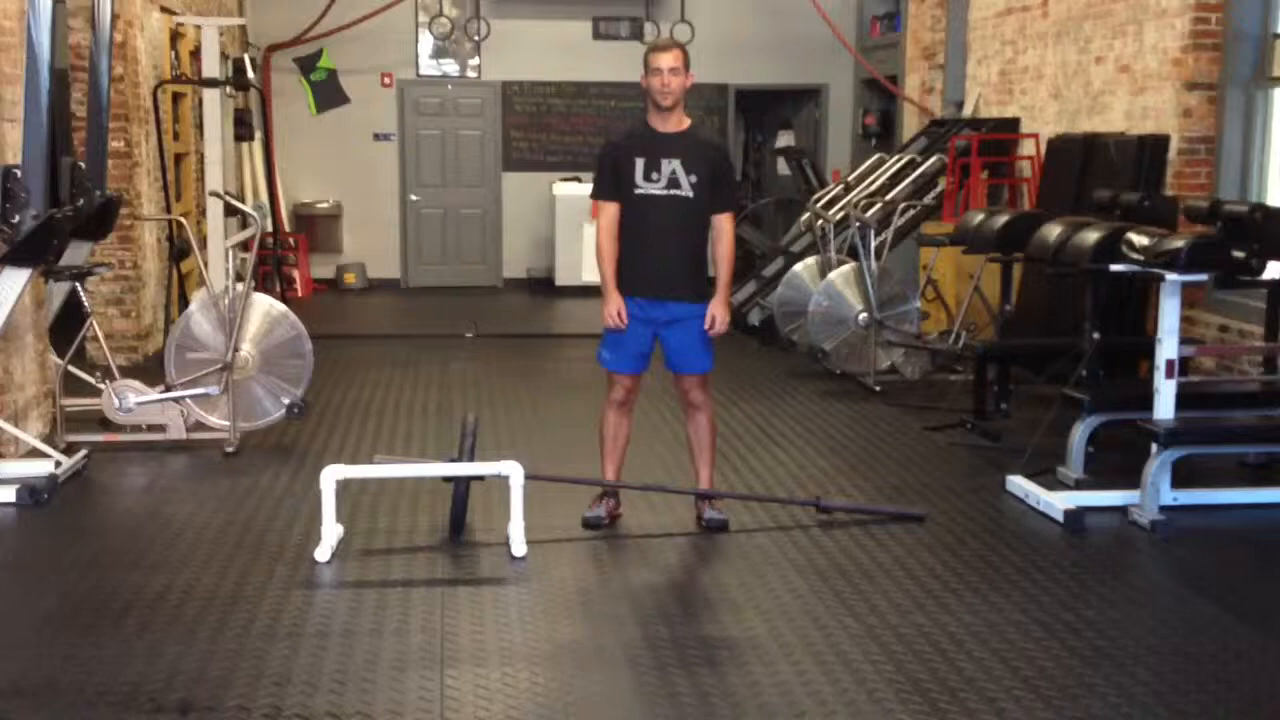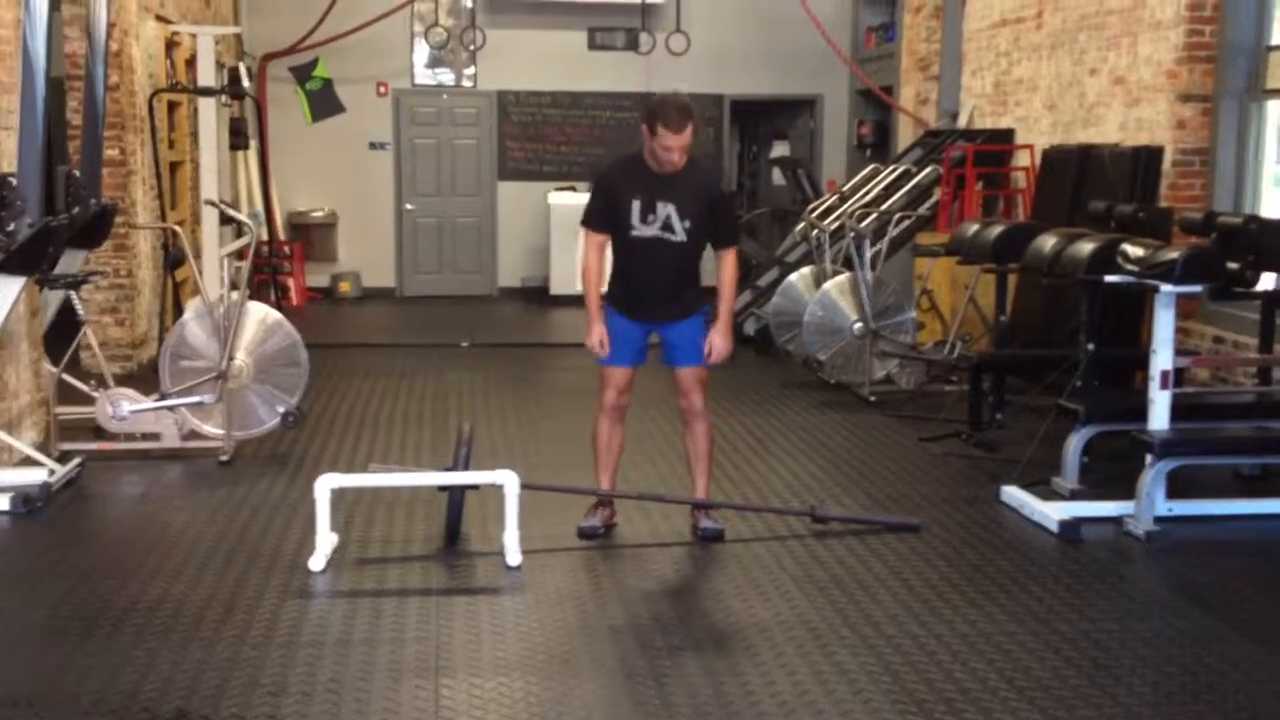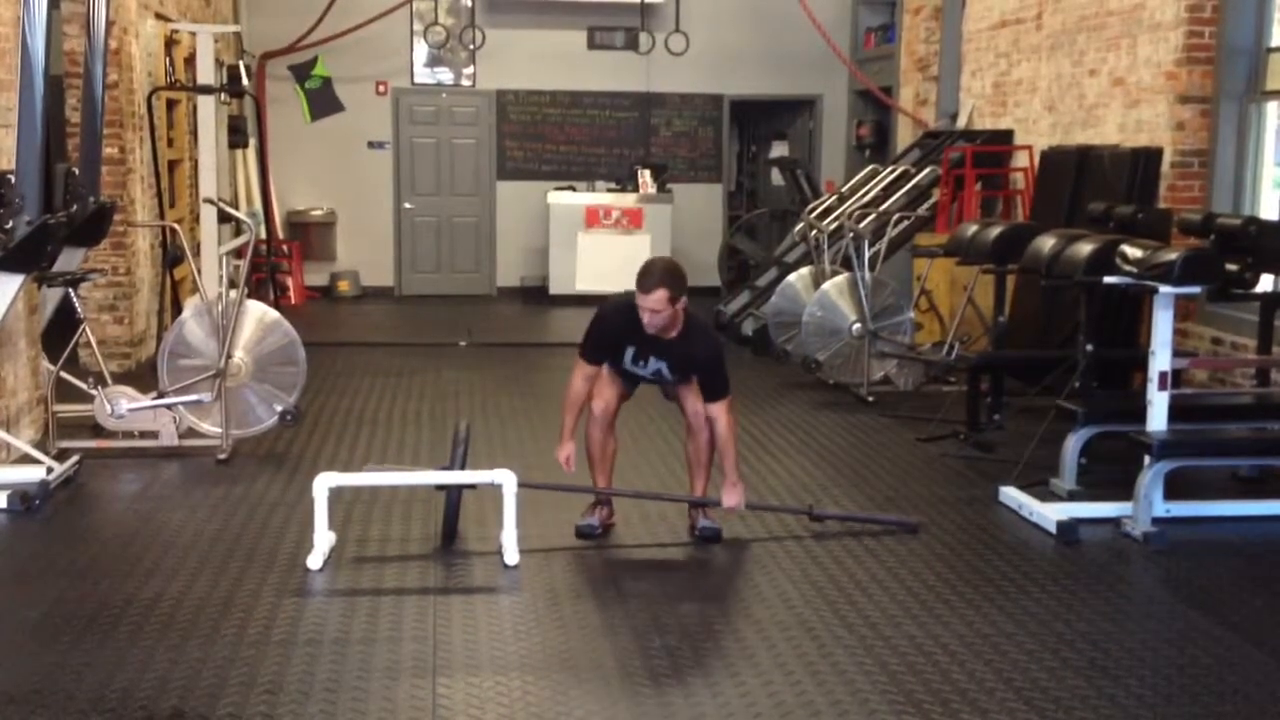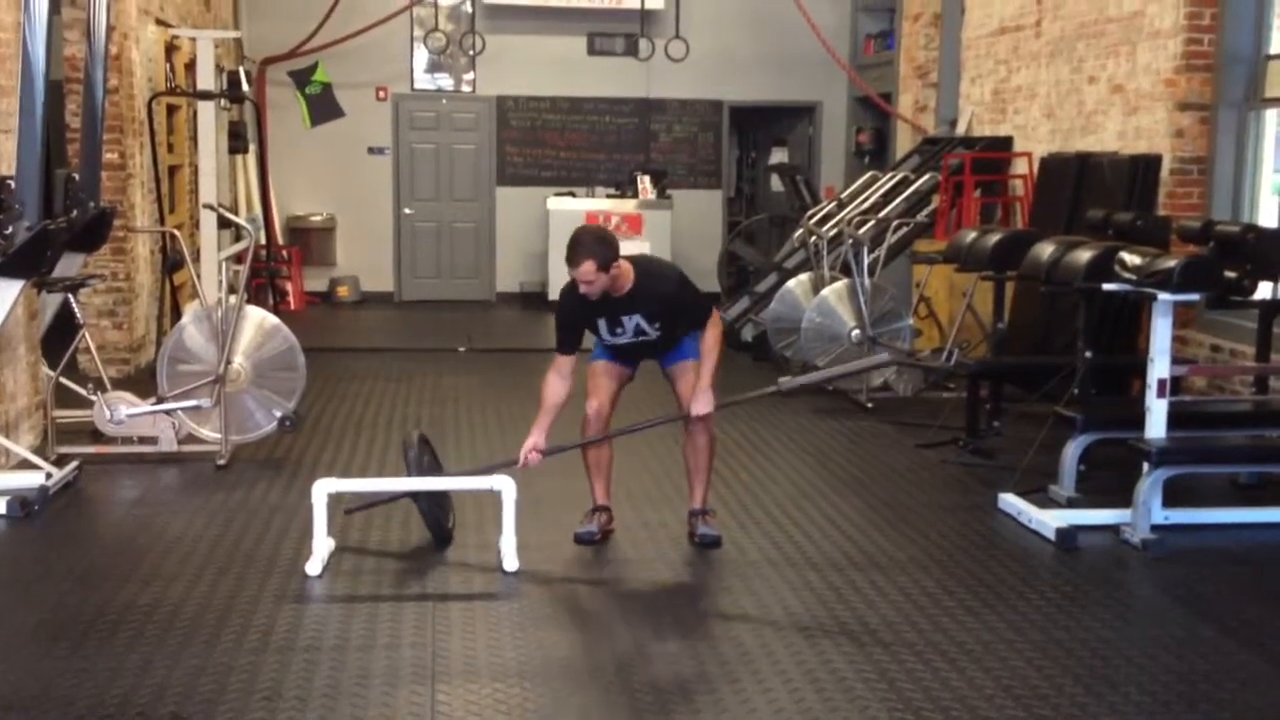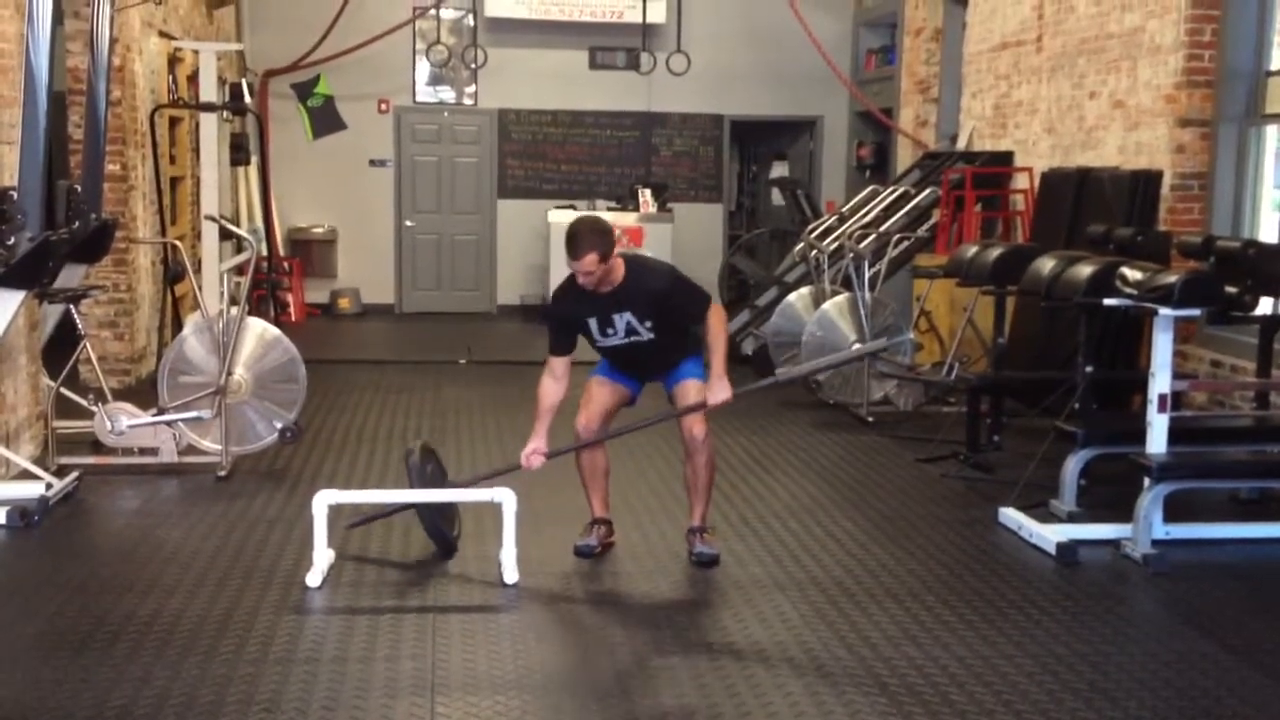
dt=1s
person 1, frame 1
left shoulder: (711, 153)
right shoulder: (619, 150)
left elbow: (723, 229)
right elbow: (607, 226)
left wrist: (722, 296)
right wrist: (611, 292)
left hip: (690, 301)
right hip: (632, 298)
left knee: (696, 395)
right knee: (620, 393)
left ankle: (705, 495)
right ankle: (609, 493)
person 1, frame 2
left shoulder: (708, 186)
right shoulder: (614, 178)
left elbow: (727, 255)
right elbow: (594, 248)
left wrist: (723, 323)
right wrist: (594, 317)
left hip: (685, 312)
right hip: (625, 309)
left knee: (694, 403)
right knee: (612, 401)
left ankle: (701, 506)
right ankle: (604, 503)
person 1, frame 3
left shoulder: (701, 342)
right shoulder: (613, 314)
left elbow: (720, 415)
right elbow: (583, 376)
left wrist: (732, 481)
right wrist: (567, 438)
left hip: (677, 373)
right hip: (621, 366)
left knee: (700, 415)
right knee: (599, 410)
left ankle: (699, 507)
right ankle: (602, 504)
person 1, frame 4
left shoulder: (664, 280)
right shoulder: (573, 299)
left elbow: (712, 322)
right elbow: (561, 371)
left wrist: (704, 387)
right wrist: (539, 432)
left hip: (676, 338)
right hip: (615, 346)
left knee: (697, 413)
right knee: (595, 411)
left ankle: (699, 512)
right ankle: (601, 510)
person 1, frame 5
left shoulder: (656, 279)
right shoulder: (566, 300)
left elbow: (713, 312)
right elbow: (556, 371)
left wrist: (718, 377)
right wrist: (539, 434)
left hip: (678, 357)
right hip: (620, 363)
left knee: (696, 433)
right knee: (587, 426)
left ankle: (698, 529)
right ankle: (601, 523)
